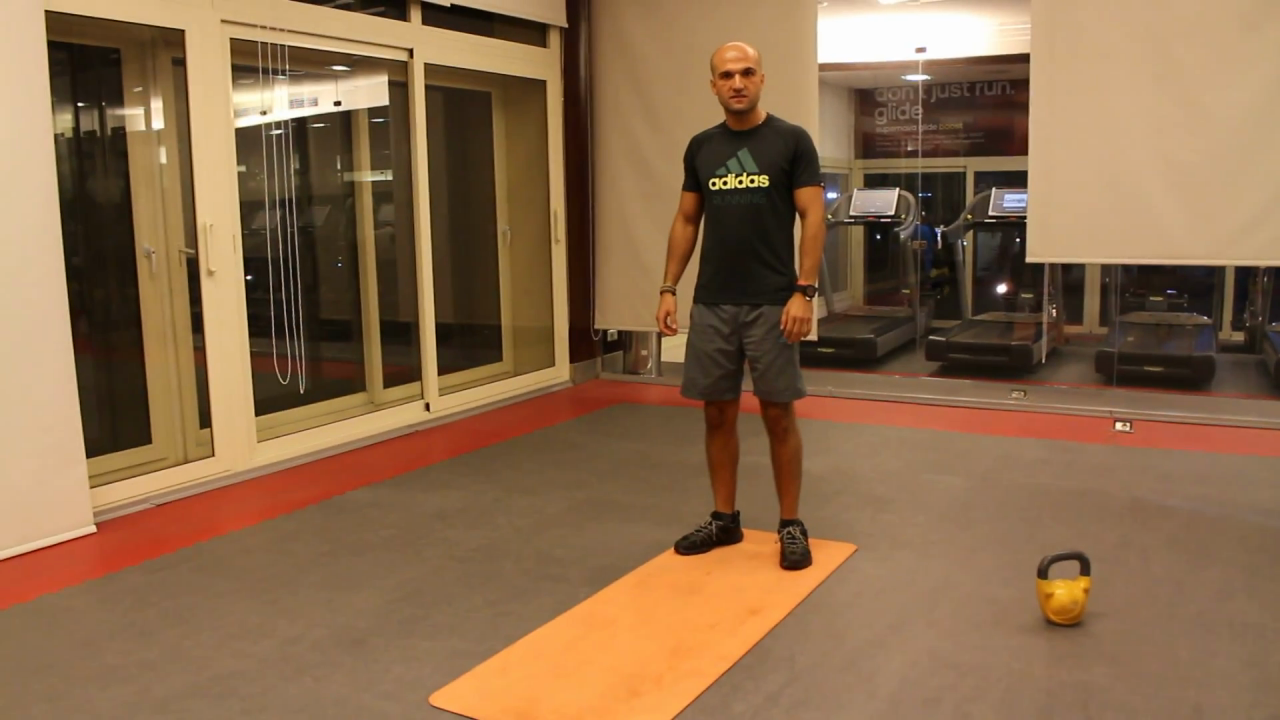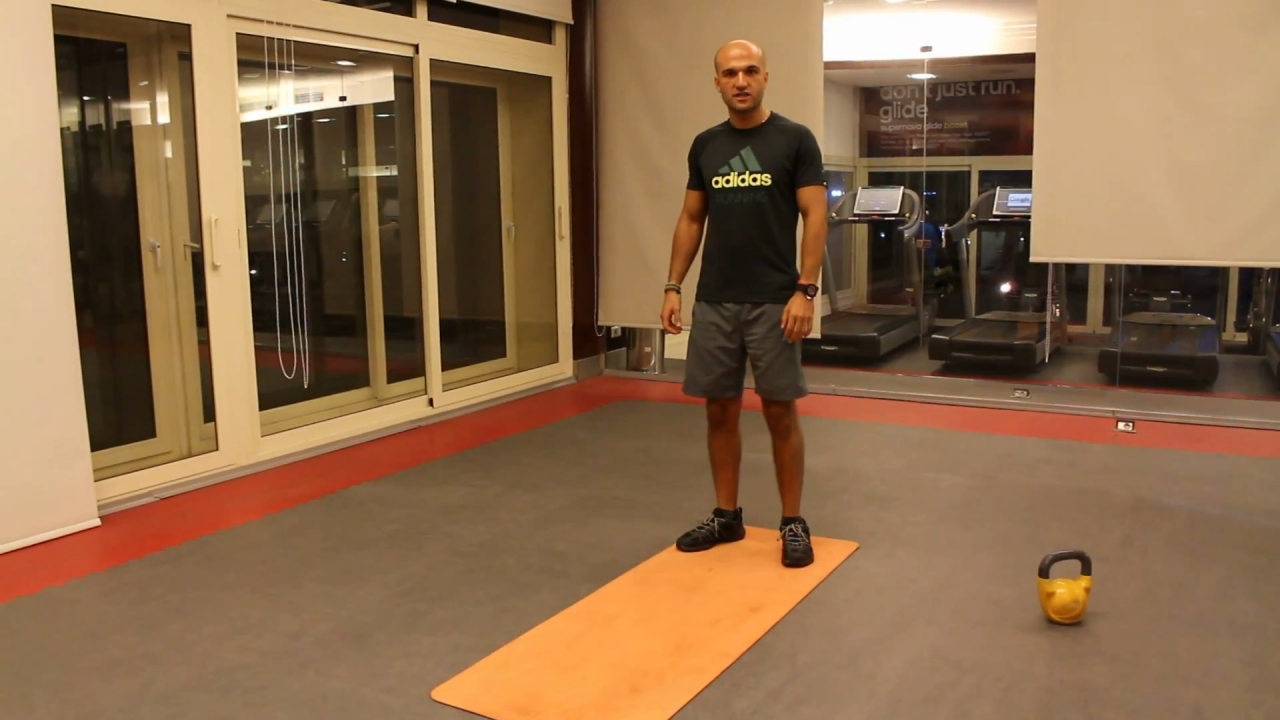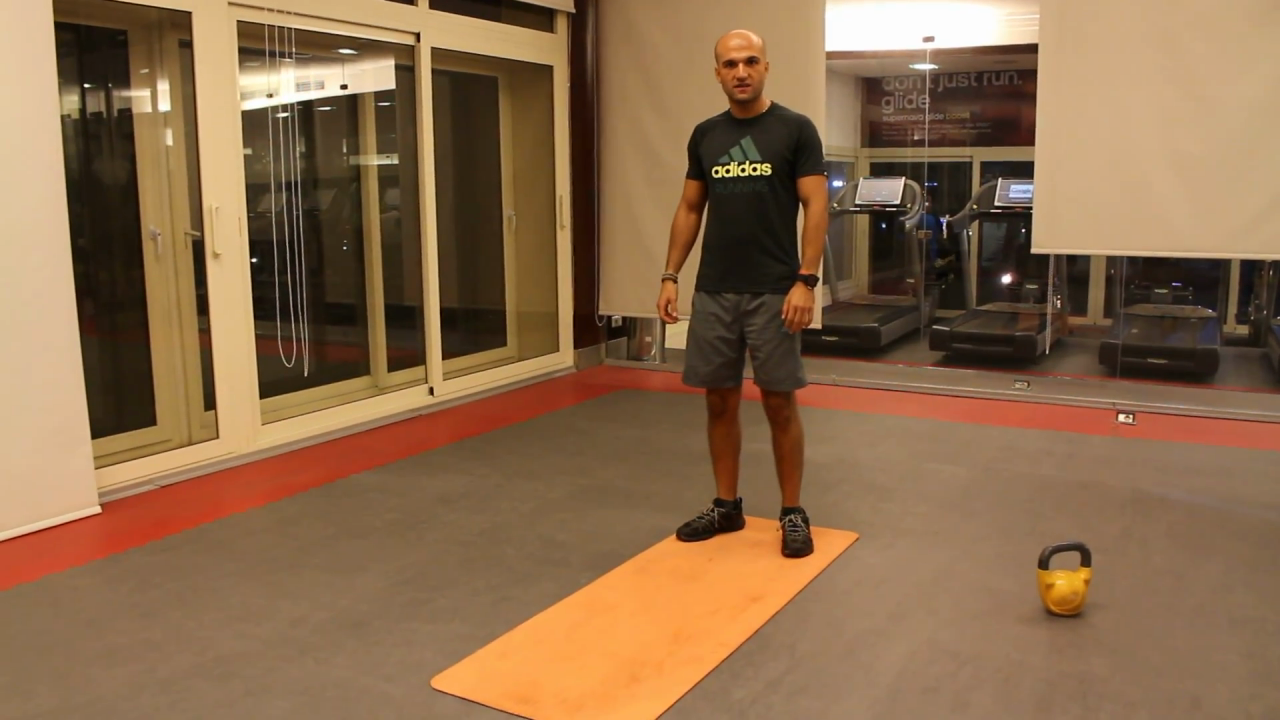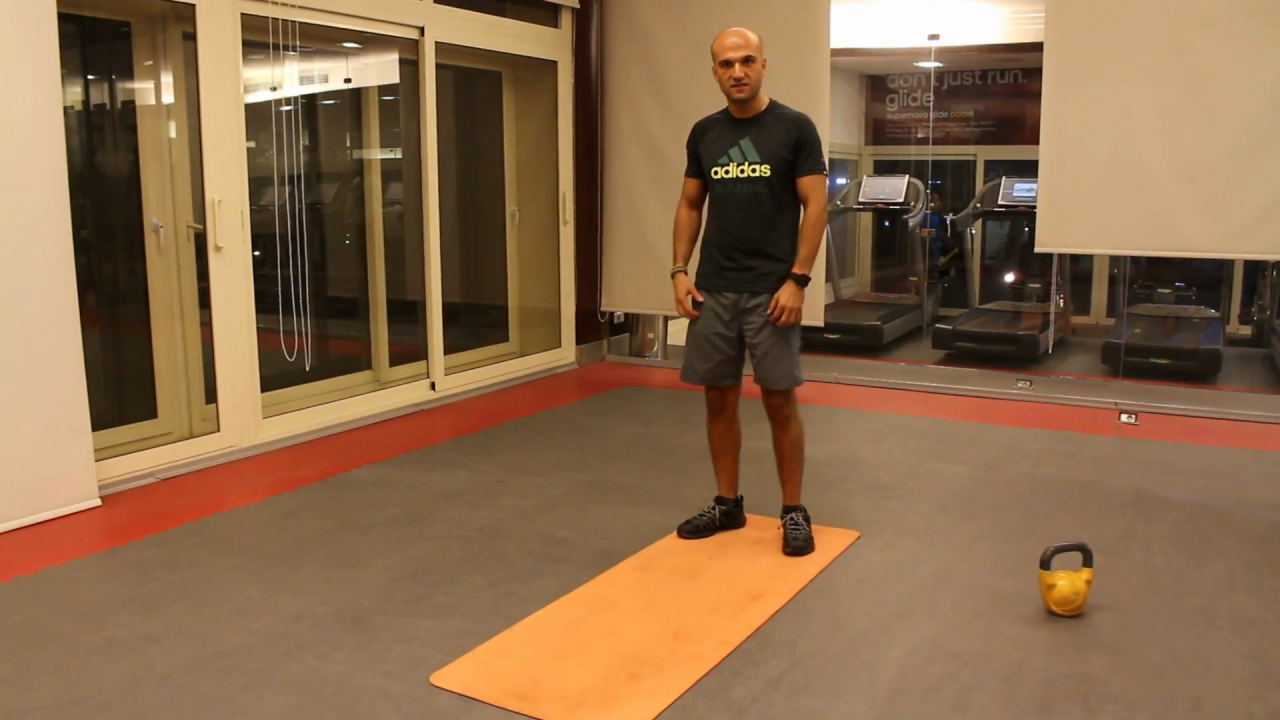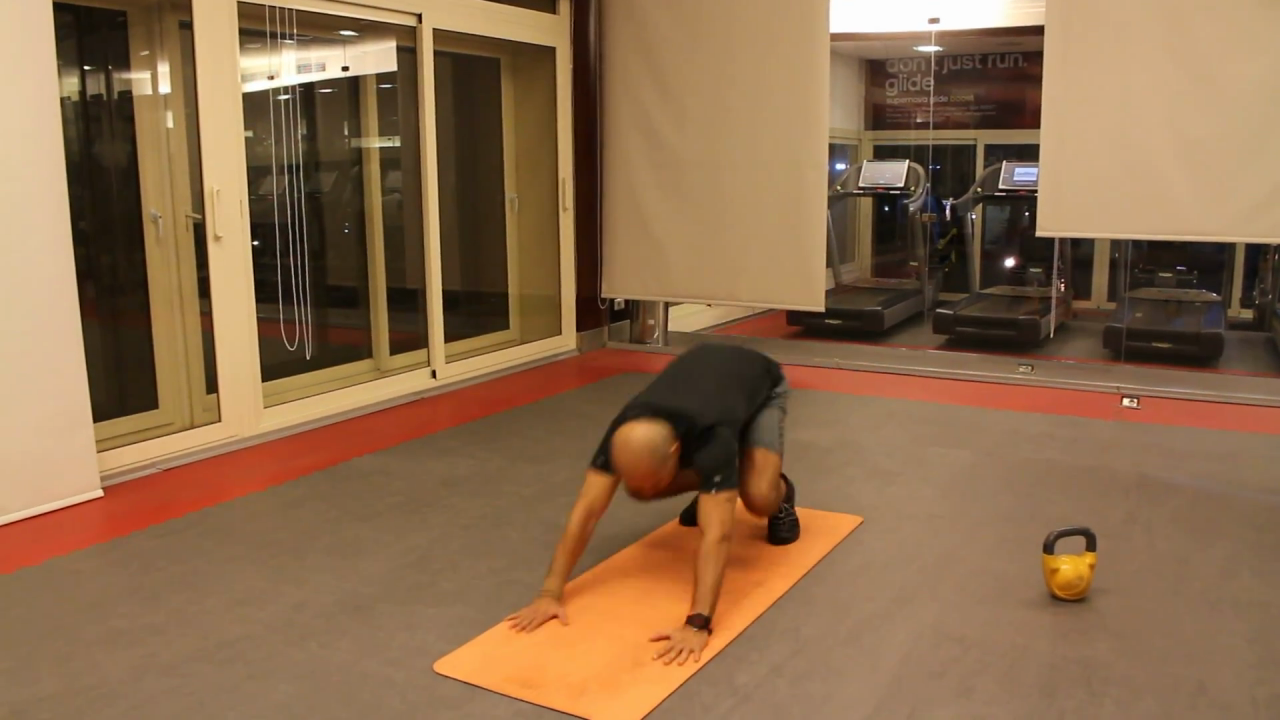
dt=1s
person 1, frame 1
left shoulder: (791, 140)
right shoulder: (701, 147)
left elbow: (813, 217)
right elbow: (686, 220)
left wrist: (804, 291)
right wrist: (668, 288)
left hip: (771, 303)
right hip: (712, 303)
left knee: (778, 413)
right knee: (717, 412)
left ankle: (791, 525)
right ankle: (724, 518)
person 1, frame 2
left shoulder: (795, 139)
right shoulder: (705, 145)
left elbow: (815, 216)
right elbow: (691, 218)
left wrist: (805, 290)
right wrist: (673, 286)
left hip: (773, 301)
right hip: (714, 301)
left knee: (780, 410)
right knee: (720, 409)
left ankle: (793, 522)
right ankle: (726, 515)
person 1, frame 3
left shoulder: (795, 129)
right shoulder: (705, 135)
left elbow: (816, 207)
right elbow: (689, 208)
left wrist: (805, 281)
right wrist: (670, 276)
left hip: (773, 292)
right hip: (714, 292)
left knee: (780, 402)
right knee: (719, 400)
left ankle: (793, 513)
right ankle: (726, 505)
person 1, frame 4
left shoulder: (794, 127)
right shoulder: (703, 133)
left elbow: (815, 206)
right elbow: (689, 206)
left wrist: (796, 280)
right wrist: (680, 269)
left hip: (771, 290)
right hip: (713, 290)
left knee: (779, 401)
right knee: (718, 398)
left ankle: (794, 511)
right ankle: (727, 504)
person 1, frame 5
left shoulder: (712, 437)
right shoulder: (628, 437)
left elbow: (716, 536)
right elbow: (585, 512)
left wrist: (697, 624)
right wrist: (551, 592)
left hip: (762, 388)
left knee: (758, 495)
right knee: (640, 487)
left ankle: (782, 495)
right ankle: (713, 492)
